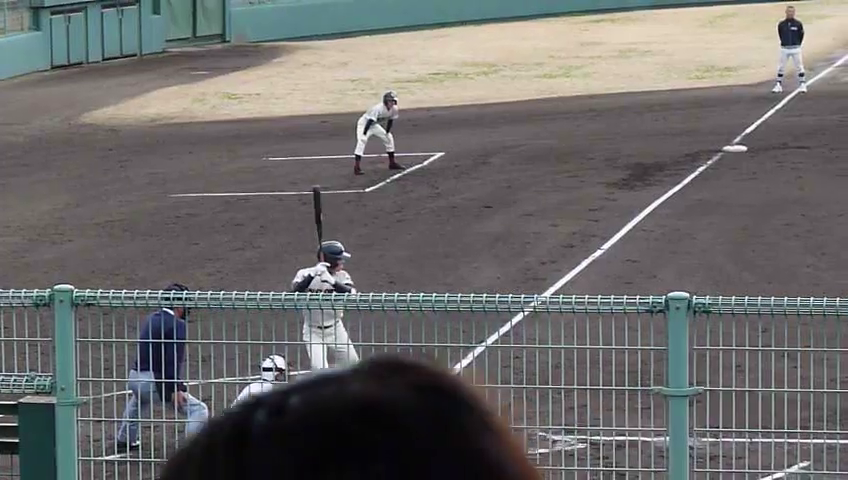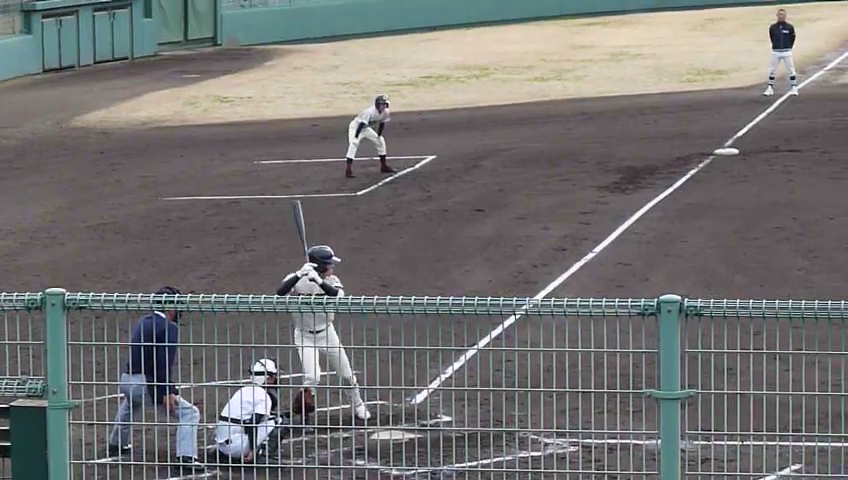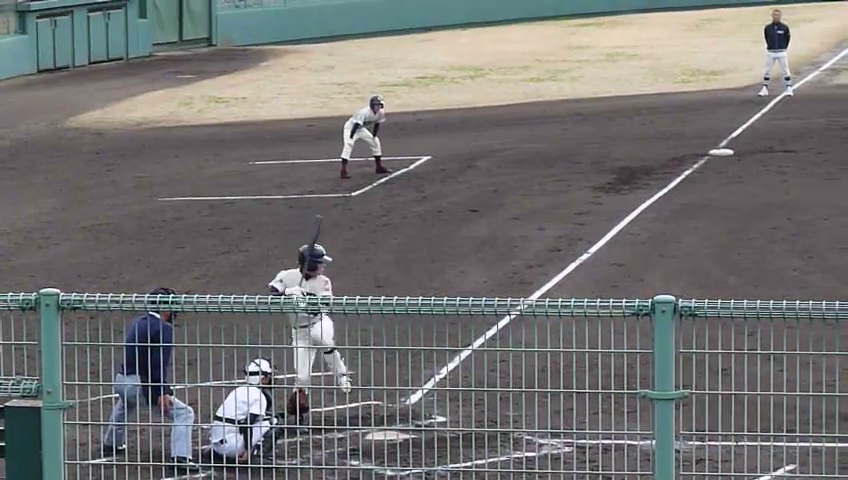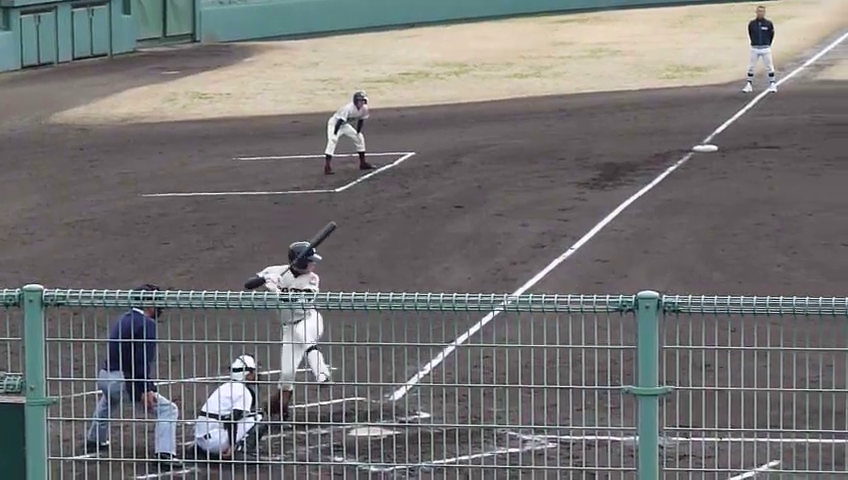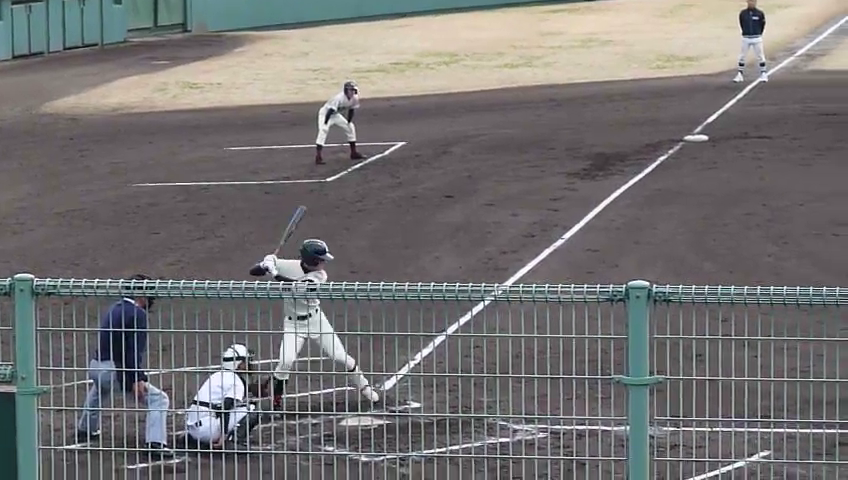
dt=0.3s
person 1, frame 1
left shoulder: (152, 319)
right shoulder: (177, 324)
left elbow: (146, 353)
right elbow: (173, 359)
right wrist: (176, 388)
left hip: (136, 378)
right hip: (154, 380)
left knee: (137, 403)
right knee: (197, 409)
left ankle: (125, 441)
person 1, frame 2
left shoulder: (143, 322)
right shoulder: (168, 327)
left elbow: (139, 355)
right elbow: (164, 363)
right wrist: (167, 392)
left hip: (127, 380)
right hip: (146, 384)
left knee: (129, 404)
right knee: (189, 413)
left ankle: (116, 445)
right ankle: (186, 457)
person 1, frame 3
left shoulder: (138, 322)
right shoulder: (163, 327)
left elbow: (133, 354)
right elbow: (159, 363)
right wrist: (162, 392)
left hip: (122, 381)
right hip: (141, 384)
left knee: (123, 406)
right knee: (183, 413)
left ankle: (111, 445)
right ankle: (181, 458)
person 1, frame 4
left shoulder: (123, 319)
right shoulder: (147, 324)
left elbow: (118, 351)
right elbow: (143, 360)
right wrist: (146, 389)
left hip: (105, 377)
right hip: (124, 380)
left knee: (107, 402)
right knee: (167, 409)
left ankle: (94, 441)
right ankle: (165, 454)
person 1, frame 5
left shoulder: (114, 308)
right shoulder: (138, 314)
left elbow: (110, 341)
right elbow: (134, 350)
right wrist: (137, 379)
left hip: (96, 367)
right hip: (115, 370)
left knee: (97, 393)
right knee: (158, 399)
left ankle: (85, 430)
right ankle: (156, 444)
person 2, frame 1
left shoulder: (342, 276)
right shoulder: (305, 274)
right elbow: (295, 292)
left wrist: (331, 281)
right wrist: (313, 274)
left hip: (335, 331)
right hip: (313, 333)
person 2, frame 2
left shoulder: (332, 281)
right shoulder: (295, 278)
left elbow: (338, 296)
right elbow: (280, 292)
left wrist: (318, 281)
right wrist: (299, 274)
left hip: (326, 333)
right hip: (304, 337)
left knee: (346, 373)
right knee: (312, 376)
left ankle: (358, 406)
right ankle: (303, 412)
person 2, frame 3
left shoulder: (323, 281)
right shoulder: (286, 276)
left elbow: (320, 309)
right wrist: (287, 293)
left hip: (321, 326)
right hip: (300, 333)
left knee: (320, 335)
right knee: (302, 378)
left ankle: (340, 372)
right ankle: (297, 413)
person 2, frame 4
left shoulder: (312, 278)
right shoulder: (275, 271)
right elbow: (248, 285)
left wrist: (278, 291)
right wrist: (265, 279)
left hip: (310, 320)
right hip: (289, 328)
left knee: (302, 334)
right knee: (286, 372)
left ankle: (322, 373)
right ankle: (282, 410)
person 2, frame 5
left shoulder: (320, 275)
right shoulder: (286, 266)
left elbow: (301, 287)
right elbow: (253, 271)
left wrist: (275, 274)
right wrist: (266, 266)
left hip: (316, 320)
right hip: (293, 323)
left knee: (340, 356)
right knee: (286, 361)
left ankle: (363, 385)
right ankle: (275, 398)
